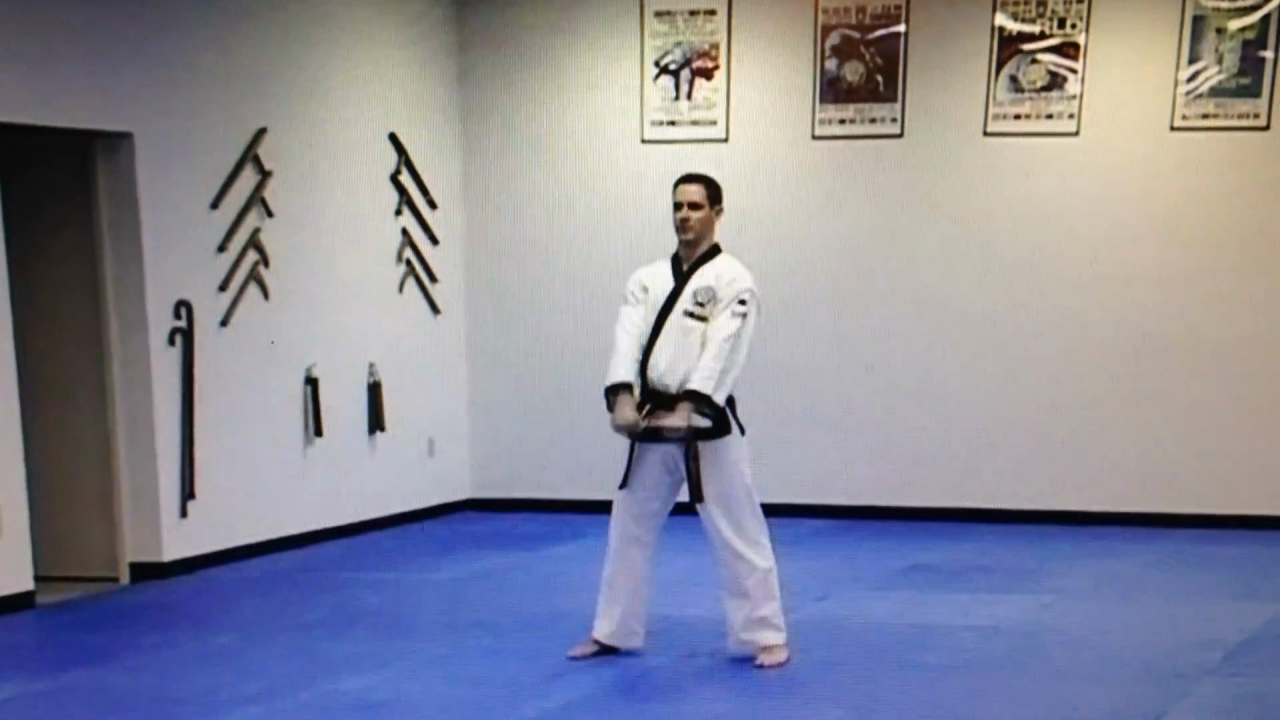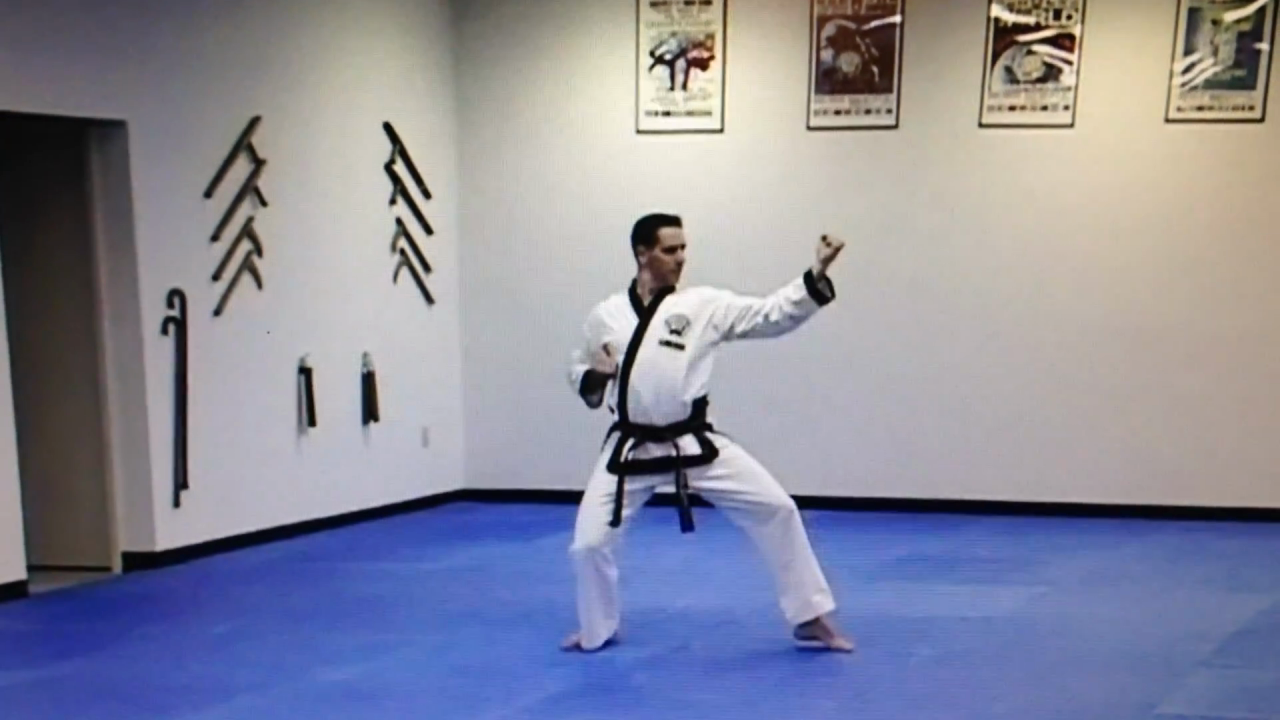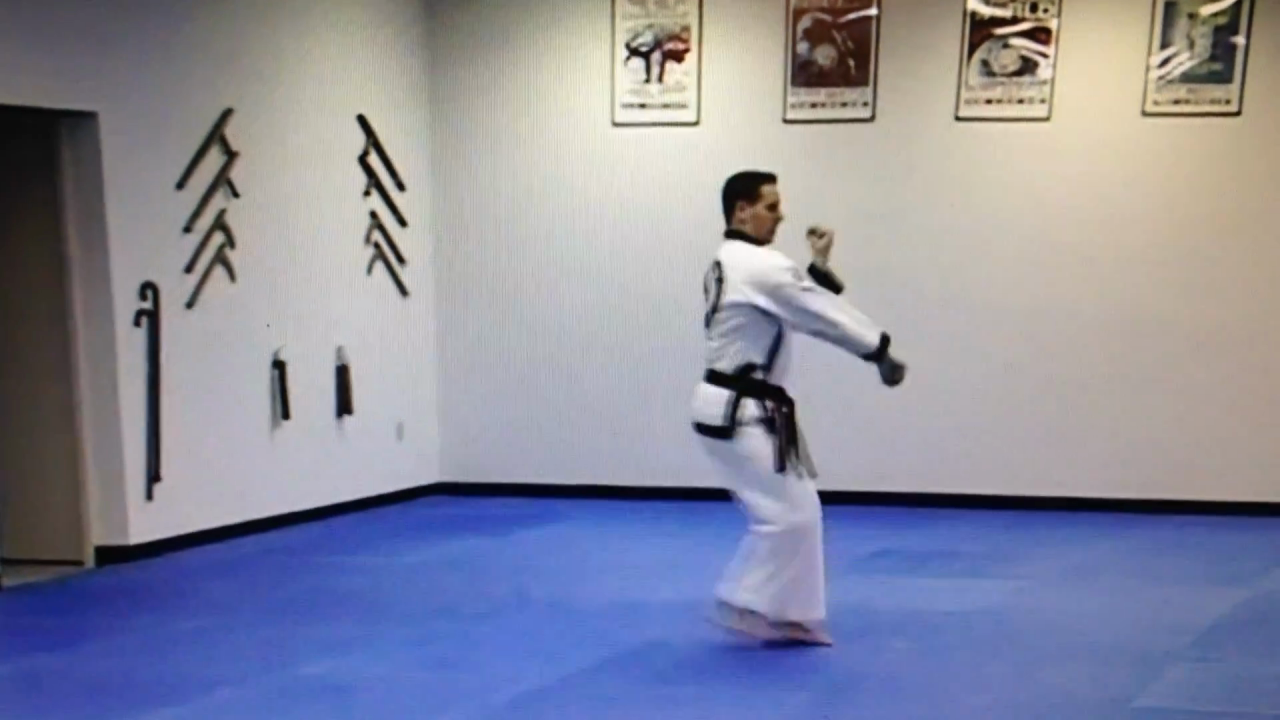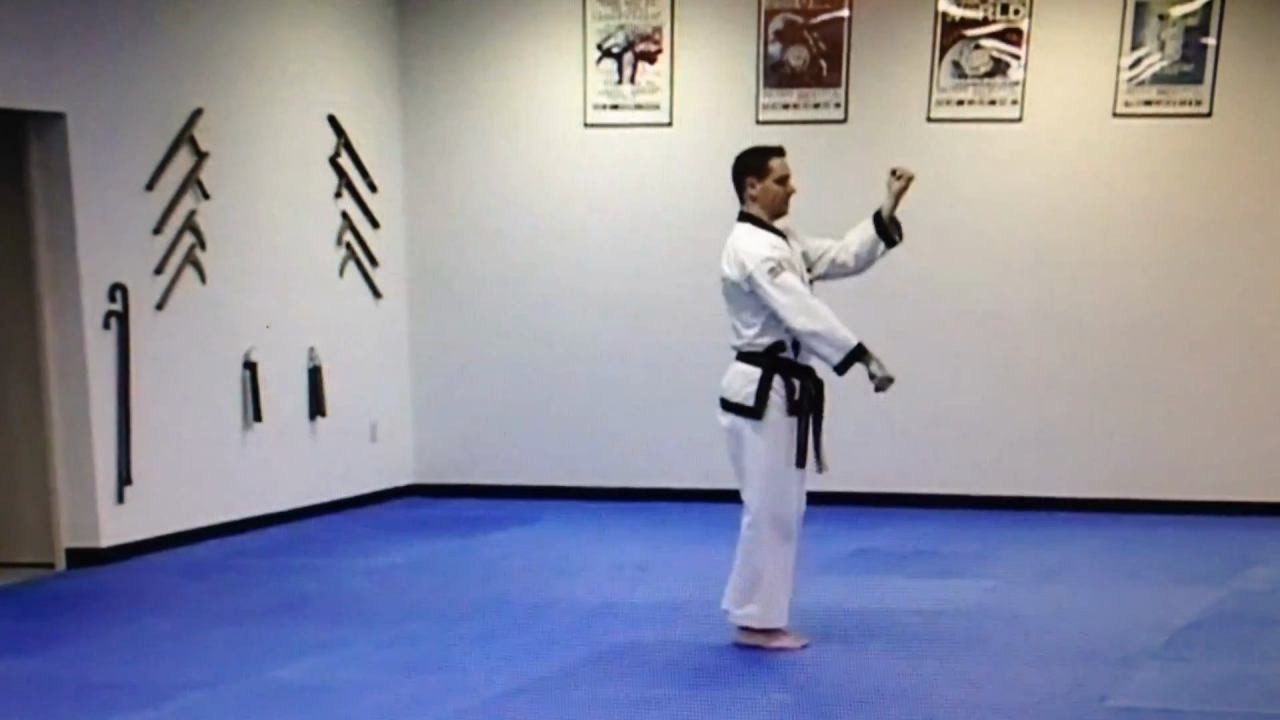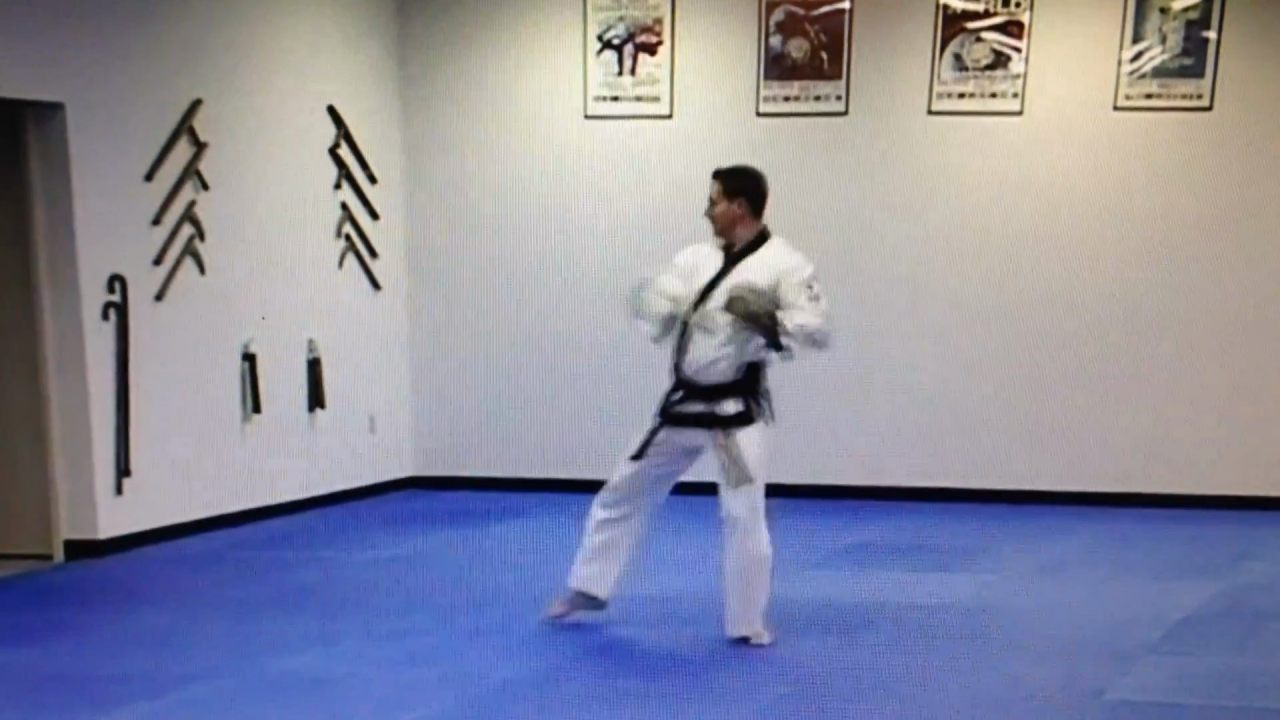
dt=1s
person 1, frame 1
left shoulder: (733, 279)
right shoulder: (645, 279)
left elbow: (723, 352)
right elbow: (627, 341)
left wrist: (688, 409)
right wrist: (622, 399)
left hip: (708, 425)
right hip: (651, 423)
left knee: (739, 534)
right knee: (629, 531)
left ankle: (766, 636)
right ankle: (612, 632)
person 1, frame 2
left shoulder: (704, 304)
right shoulder: (605, 316)
left elbow: (771, 314)
right elbow: (578, 372)
left wrist: (816, 275)
right wrist: (593, 378)
left hip: (695, 444)
right hip: (630, 449)
left knee: (775, 509)
right knee: (589, 542)
left ankle: (811, 617)
right ankle: (596, 629)
person 1, frame 3
left shoulder: (733, 264)
right shoulder: (757, 266)
left elbow: (812, 310)
right elbow: (823, 314)
left wrist: (819, 266)
right wrist: (882, 351)
left hip: (754, 408)
right hip: (738, 413)
left knee: (802, 514)
right knee: (791, 517)
left ankle: (794, 616)
right ankle: (742, 604)
person 1, frame 4
left shoulder: (779, 241)
right shoulder: (752, 247)
left elbow: (845, 256)
right elbow: (803, 314)
left wrist: (890, 206)
right wrist: (865, 358)
left hip: (779, 390)
right hip: (763, 392)
left knee: (783, 511)
right knee: (770, 511)
left ankle: (761, 614)
right ankle: (755, 622)
person 1, frame 5
left shoulder: (785, 265)
right shoulder: (696, 258)
left elbow: (817, 330)
right elbow: (652, 298)
left wrist: (768, 321)
right wrist: (662, 308)
left hip: (735, 412)
right hip: (683, 404)
left knee: (743, 517)
right knee: (624, 493)
left ankle: (748, 623)
right ankle: (588, 588)
